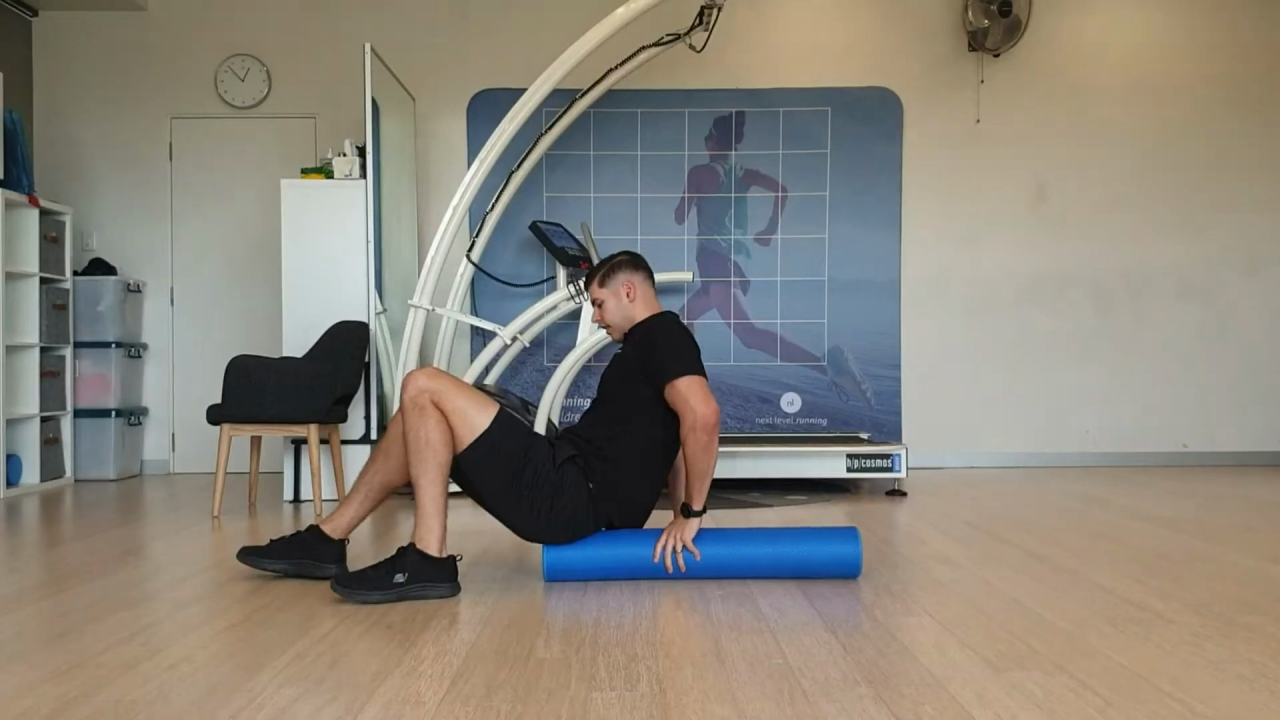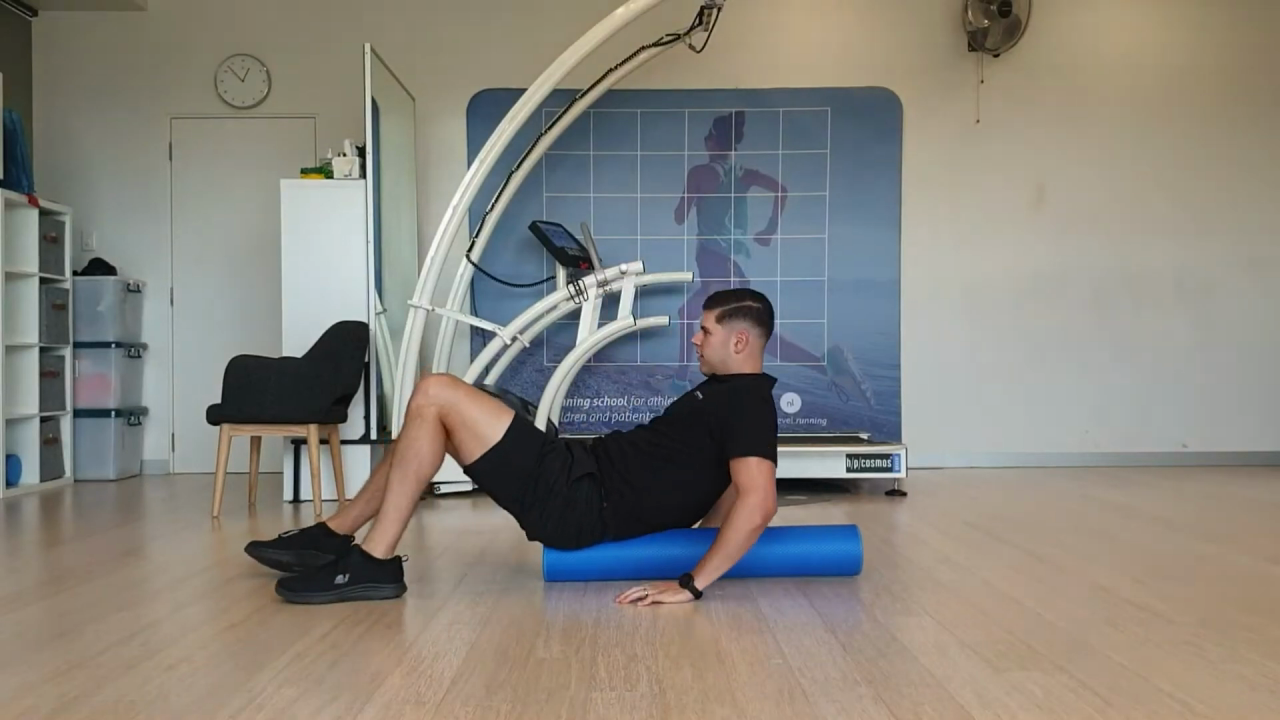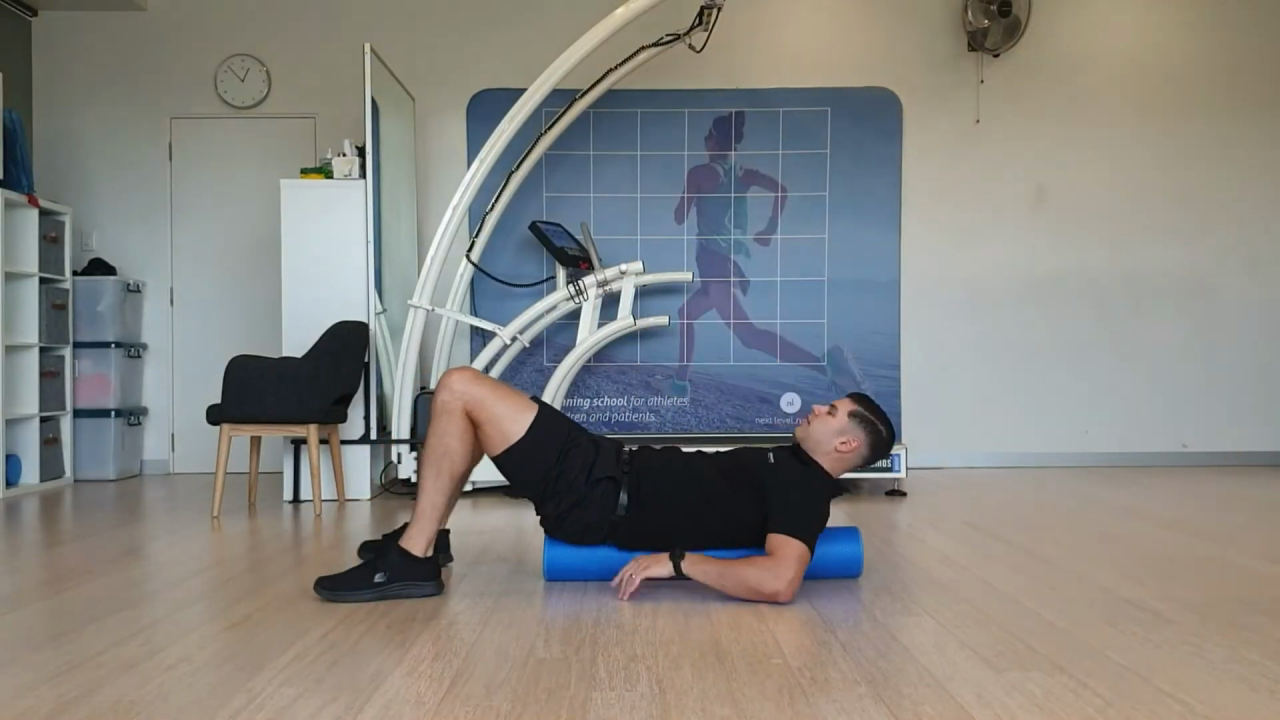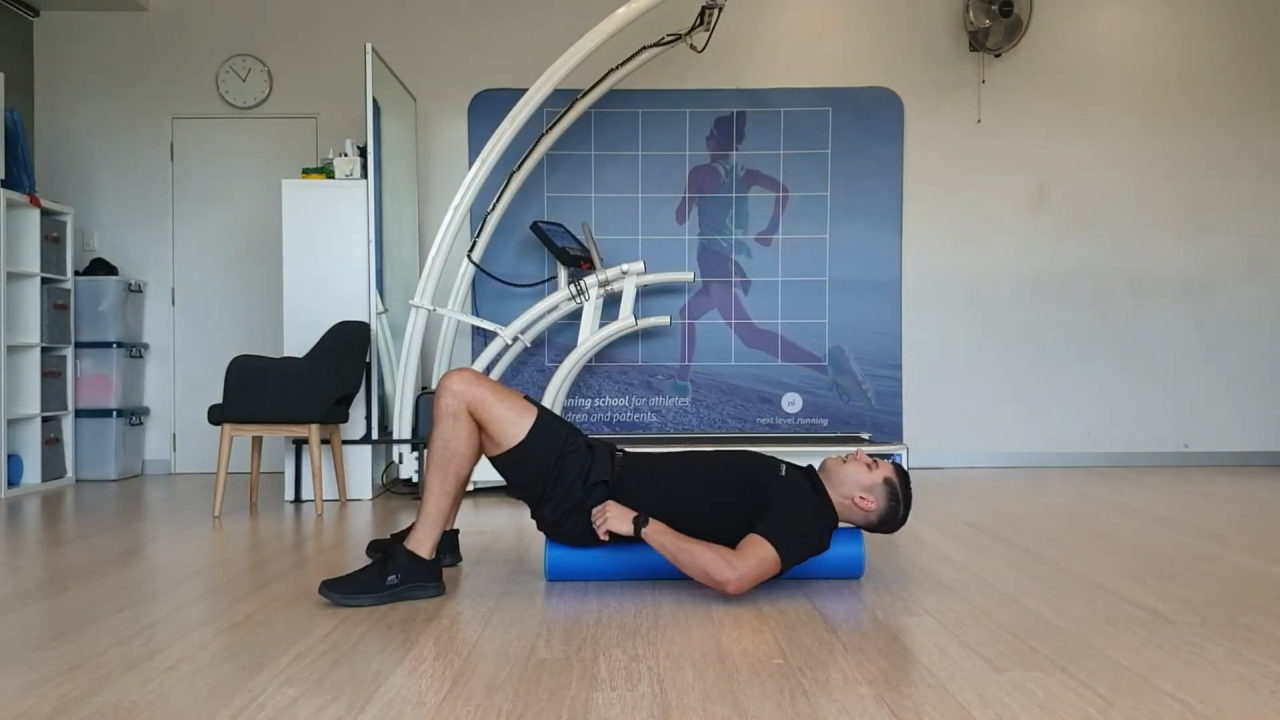
dt=0.7s
person 1, frame 1
left shoulder: (662, 337)
right shoulder: (653, 344)
left elbow: (702, 418)
right elbow: (673, 439)
left wrist: (690, 515)
left hip: (567, 497)
right hip: (573, 492)
left knee: (423, 388)
right knee: (418, 416)
left ankle: (428, 561)
right ankle: (326, 540)
person 1, frame 2
left shoulder: (745, 403)
right shoulder: (733, 395)
left elbow: (758, 502)
right elbow: (737, 493)
left wrist: (691, 584)
left hip: (576, 503)
right hip: (586, 474)
left knee: (435, 395)
right knee: (432, 414)
left ankle: (374, 562)
right ankle: (334, 536)
person 1, frame 3
left shoulder: (804, 494)
right shoulder: (794, 469)
left elbow: (779, 581)
left wrist: (675, 562)
left hip: (597, 501)
right hip: (613, 470)
left knee: (458, 389)
right knee: (467, 393)
left ankle: (411, 559)
right ankle: (427, 535)
person 1, frame 4
left shoulder: (805, 517)
right shoulder: (798, 487)
left elbow: (733, 574)
left wrist: (640, 523)
left hip: (591, 501)
right hip: (608, 470)
left knee: (459, 390)
right knee: (467, 395)
left ankle: (415, 563)
right ankle: (434, 536)
person 2, frame 1
left shoulder: (700, 172)
right shoulder: (744, 173)
left elbow: (680, 218)
right elbow: (781, 190)
left wrist: (687, 196)
right wrist: (771, 230)
left hip: (715, 260)
right hip: (736, 260)
left knee: (748, 333)
right knee: (686, 315)
left ankle: (825, 365)
person 2, frame 2
left shoulder: (700, 173)
right shoulder: (745, 173)
left elbow: (680, 218)
right elbow: (780, 189)
left wrist: (686, 197)
right wrist: (770, 230)
left hip: (714, 260)
right hip: (735, 261)
right knee: (687, 314)
left ankle: (825, 364)
right ankle: (681, 381)
person 2, frame 3
left shoulder: (699, 173)
right shoulder: (744, 173)
left elbow: (680, 218)
right elbow: (780, 190)
left wrist: (689, 194)
right wrist: (770, 229)
left hip: (715, 261)
right hip: (734, 260)
left knee: (748, 334)
right knee: (687, 314)
left ankle: (825, 365)
right ankle: (680, 381)
person 2, frame 4
left shoulder: (701, 173)
right shoulder: (746, 173)
left elbow: (681, 218)
right elbow: (782, 190)
left wrist: (690, 196)
right wrist: (771, 230)
left hip: (715, 261)
right hip: (735, 261)
left knee: (749, 334)
right knee: (688, 314)
left ankle: (826, 365)
right ankle: (681, 382)
